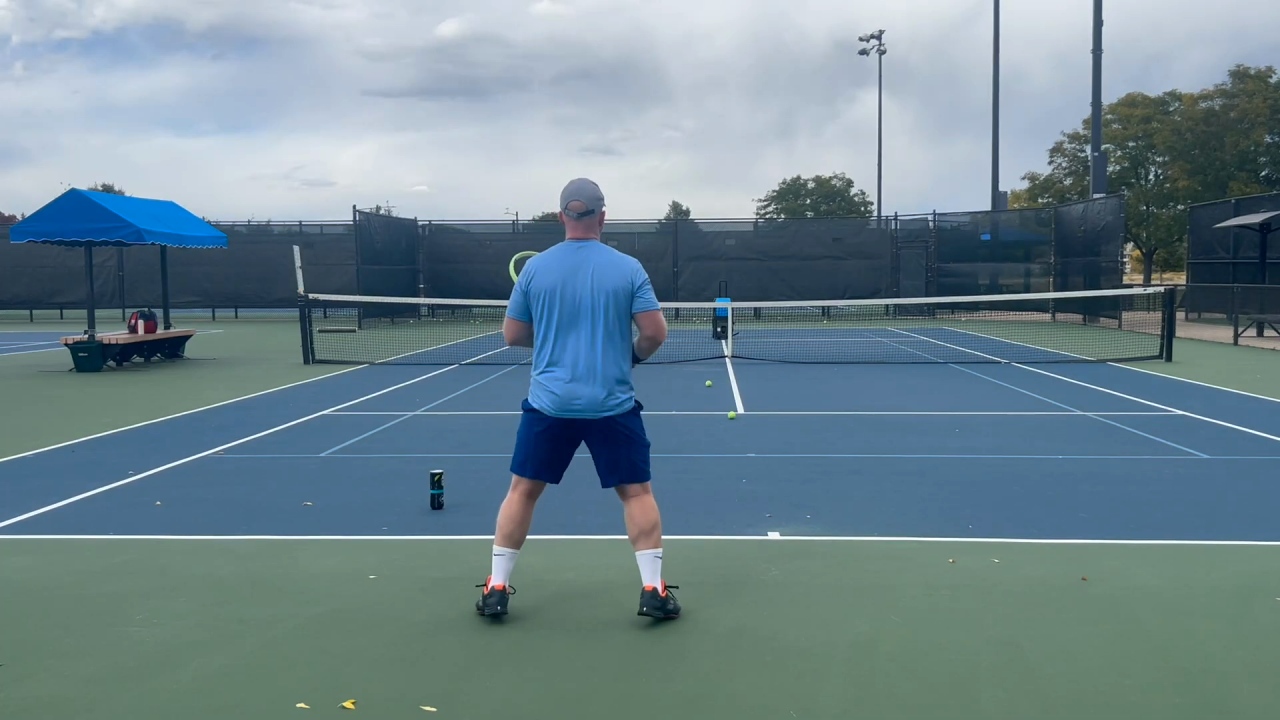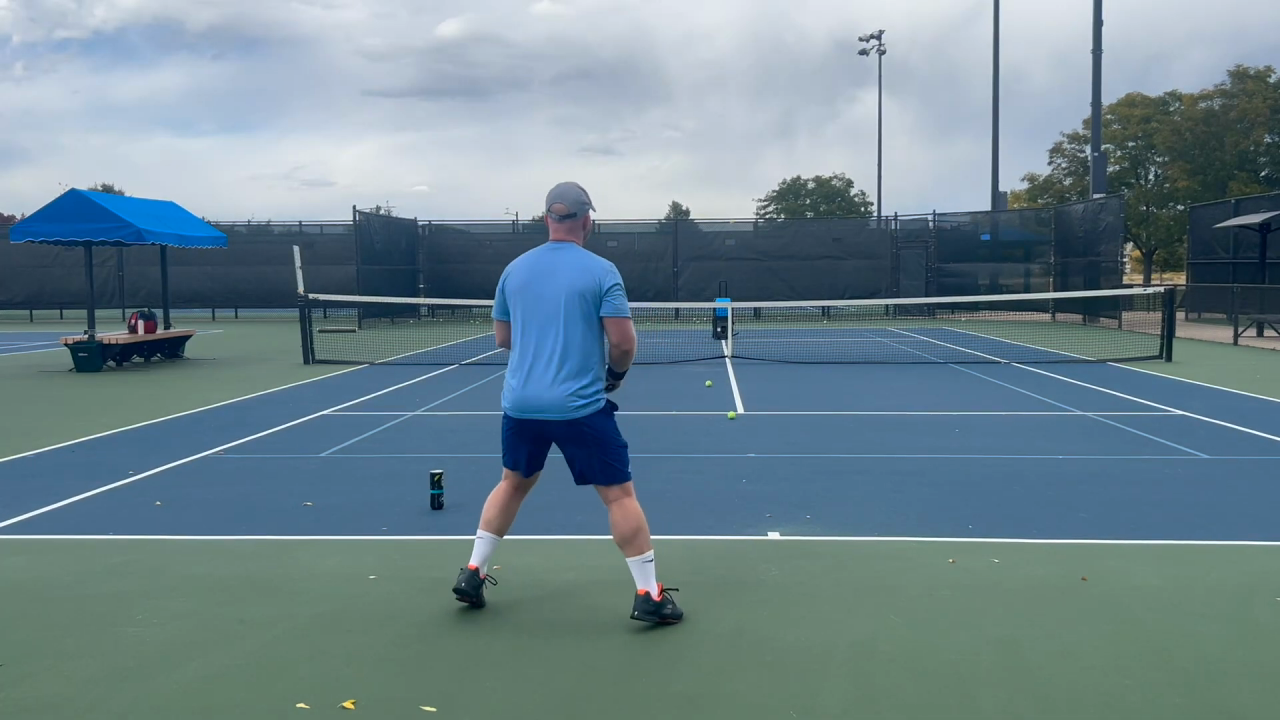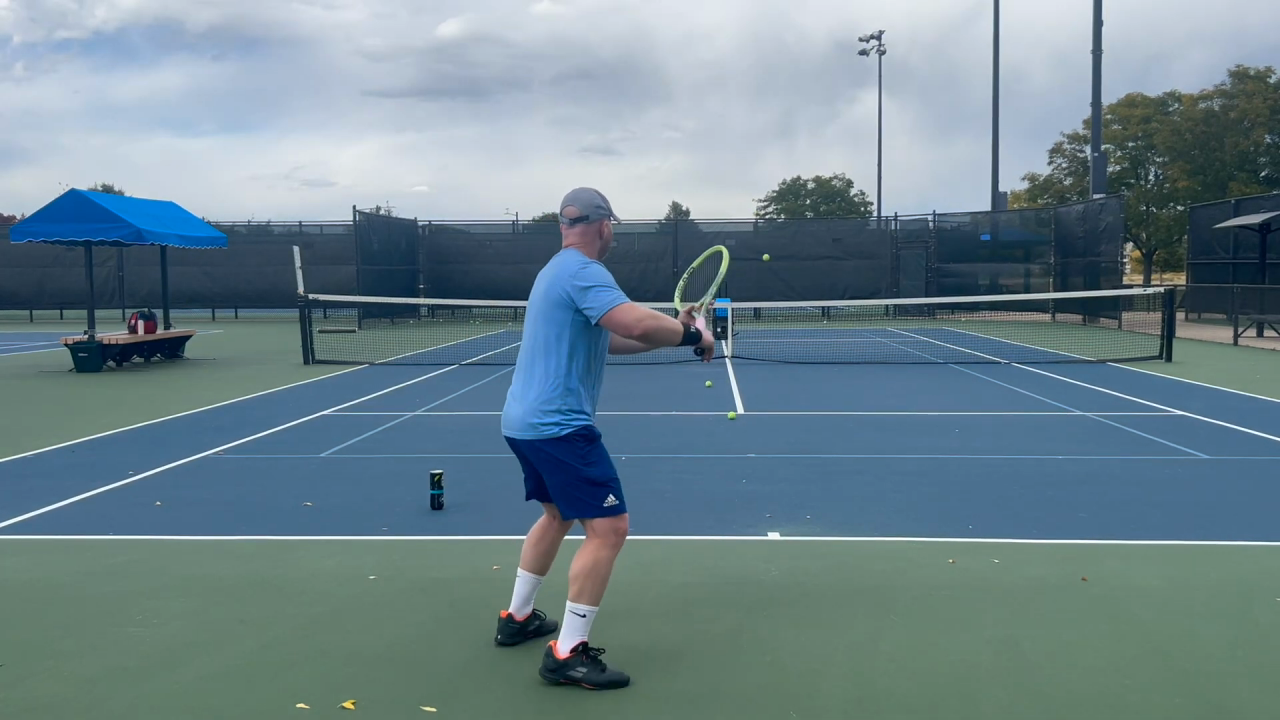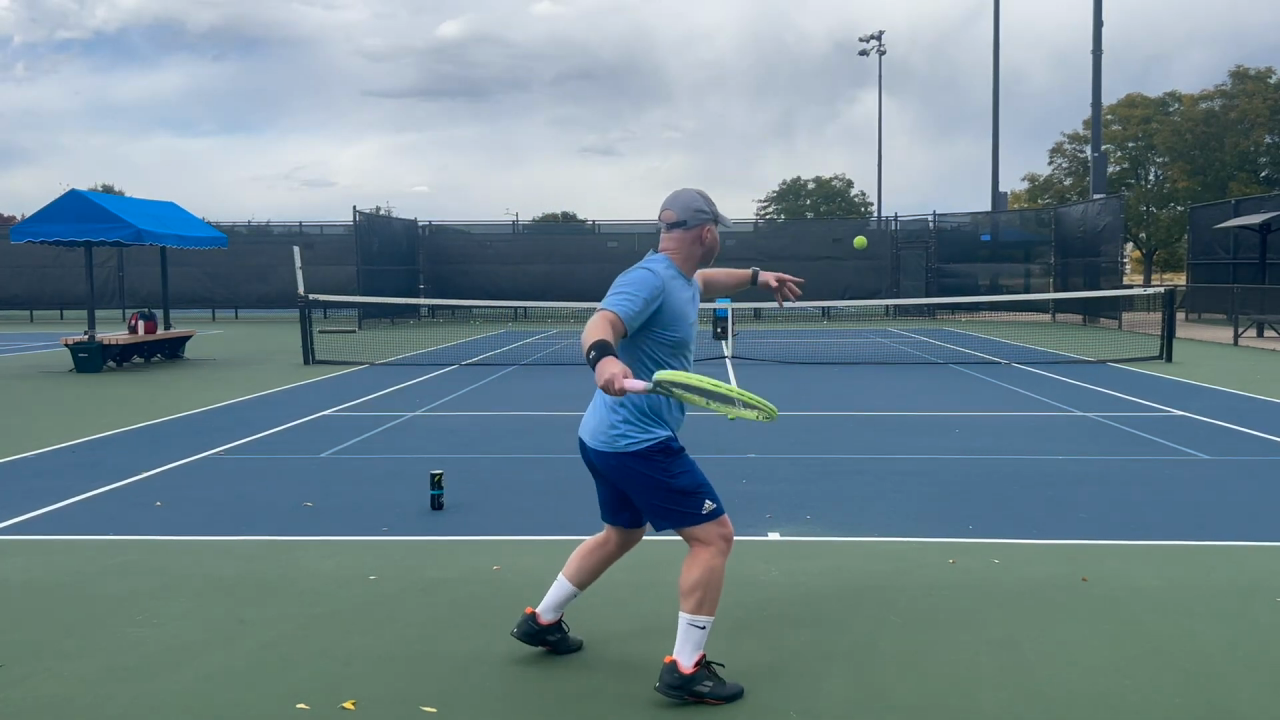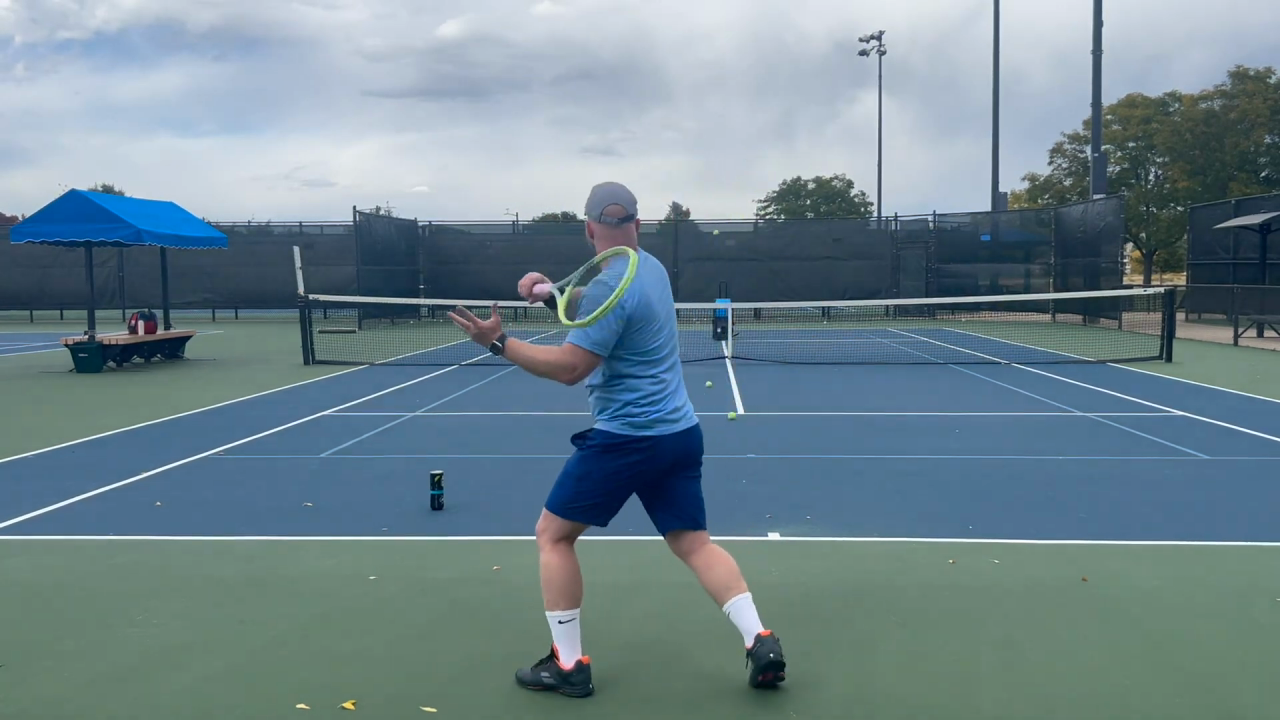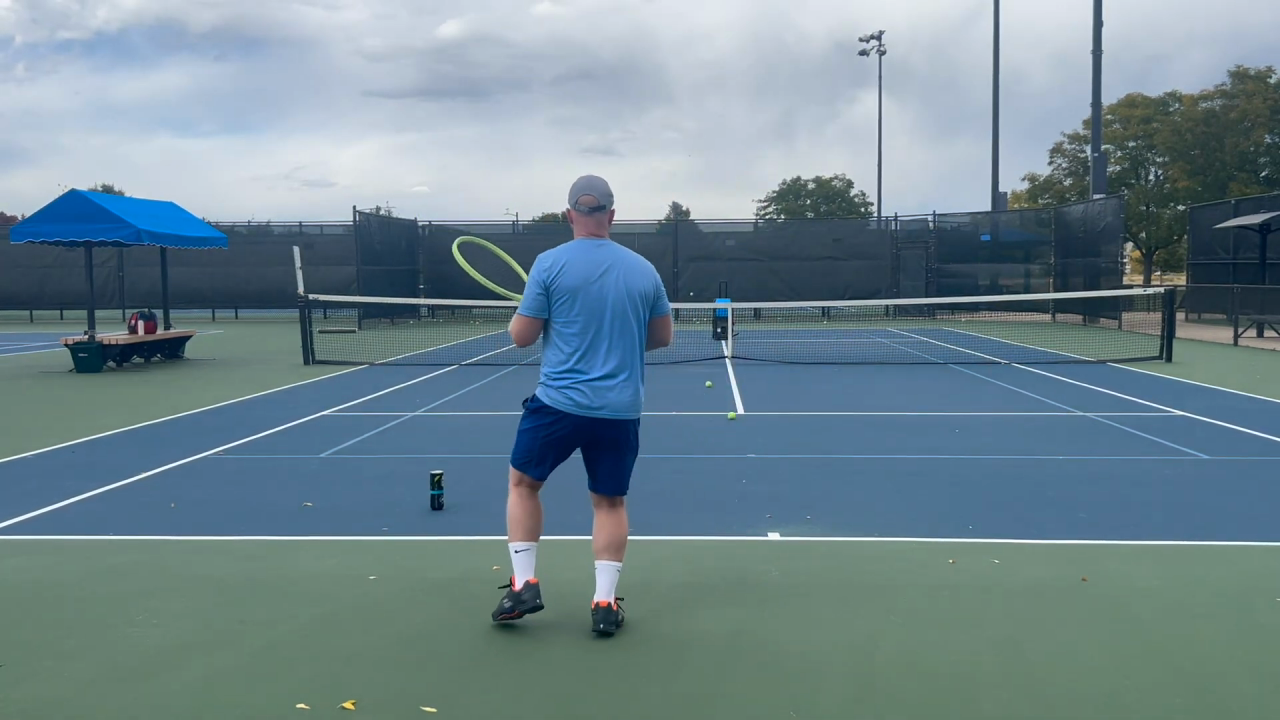
dt=0.7s
person 1, frame 1
left shoulder: (535, 268)
right shoulder: (628, 268)
left elbow: (513, 336)
right elbow: (656, 333)
right wrist: (632, 355)
left hip: (548, 403)
right hip: (611, 406)
left knee: (523, 491)
right knee: (637, 492)
left ankle: (496, 589)
right ankle: (654, 591)
person 1, frame 2
left shoulder: (515, 269)
right shoulder: (602, 271)
left elbow: (504, 338)
right elbow: (624, 342)
right wrist: (616, 373)
left hip: (521, 403)
right hip: (581, 406)
left knee: (513, 484)
right knee: (620, 495)
left ankle: (473, 574)
right ankle: (650, 595)
person 1, frame 3
left shoulder: (559, 274)
right shoulder: (582, 272)
left elbow: (614, 339)
right elbow: (634, 322)
left wrist: (671, 332)
right wrist: (691, 334)
left hip: (524, 423)
right hip: (558, 426)
left knee: (558, 512)
right knee: (608, 530)
left ankle: (517, 617)
right ankle: (567, 653)
person 1, frame 4
left shoulder: (679, 278)
right shoulder: (649, 279)
left elbow: (705, 280)
right elbow: (600, 323)
left wrist: (757, 277)
right wrist: (601, 358)
left hip: (611, 439)
right hip: (638, 444)
left knee: (620, 533)
right knee: (713, 537)
left ankle: (541, 620)
right ankle: (685, 668)
person 1, frame 5
right shoulder: (650, 267)
left elbow: (569, 367)
left wrist: (495, 340)
right wrist: (552, 290)
left hip: (627, 438)
right hip: (679, 432)
left knee: (553, 535)
right knee: (693, 542)
left ankle: (569, 664)
right ankle: (760, 641)
person 1, frame 6
left shoulder: (550, 263)
right shoulder: (644, 269)
left elbow: (522, 336)
right elbow: (662, 337)
left wrist: (521, 319)
left hip: (557, 404)
right hip: (620, 410)
left knee: (522, 484)
right knee: (610, 504)
left ankle: (524, 586)
right ankle: (605, 604)
